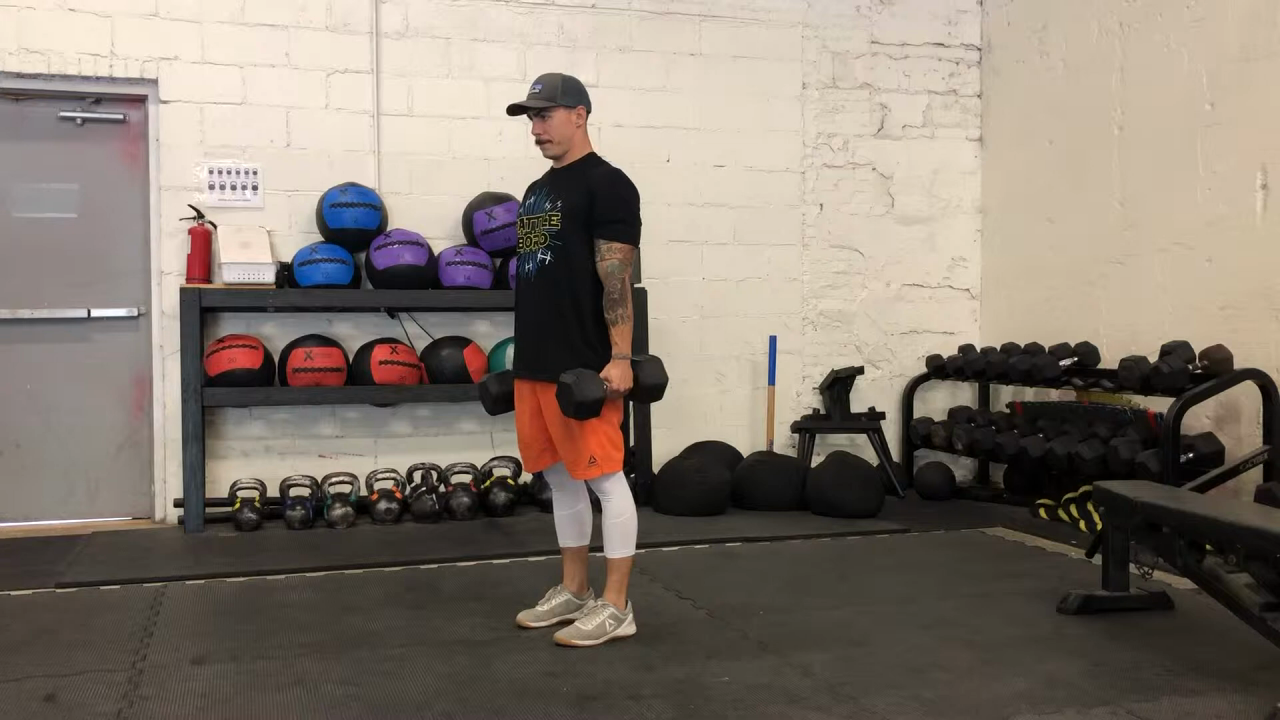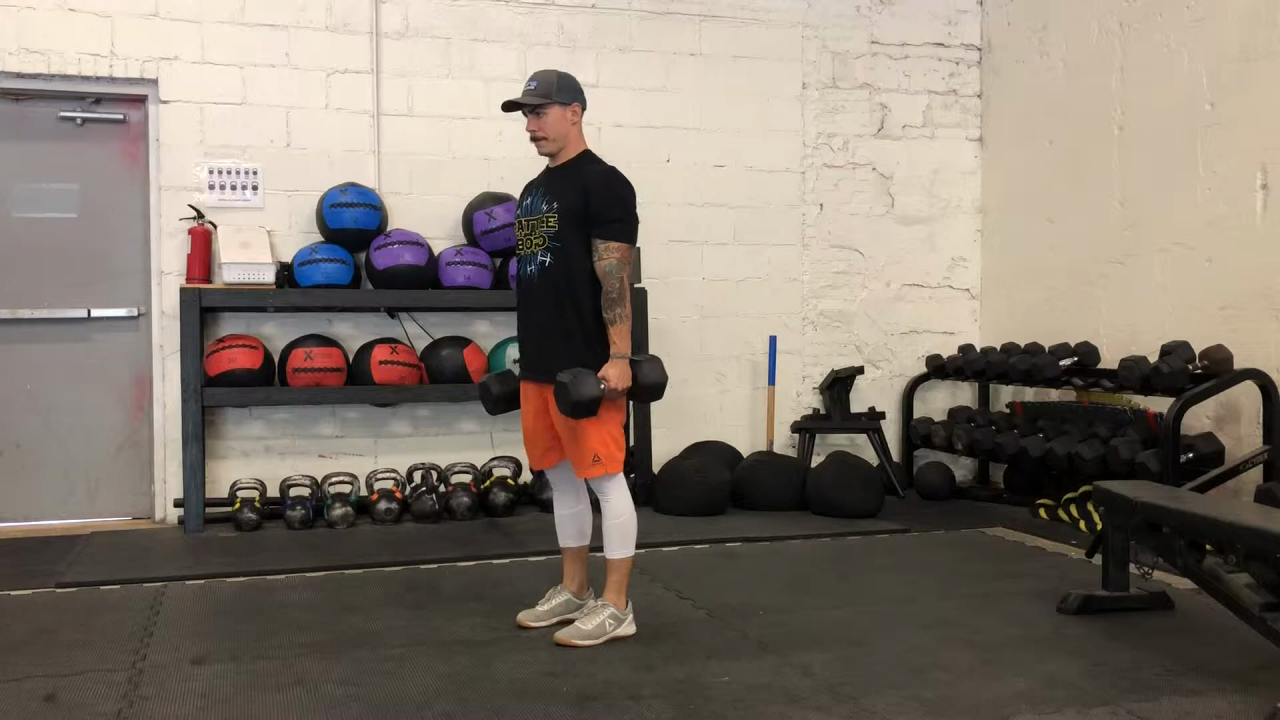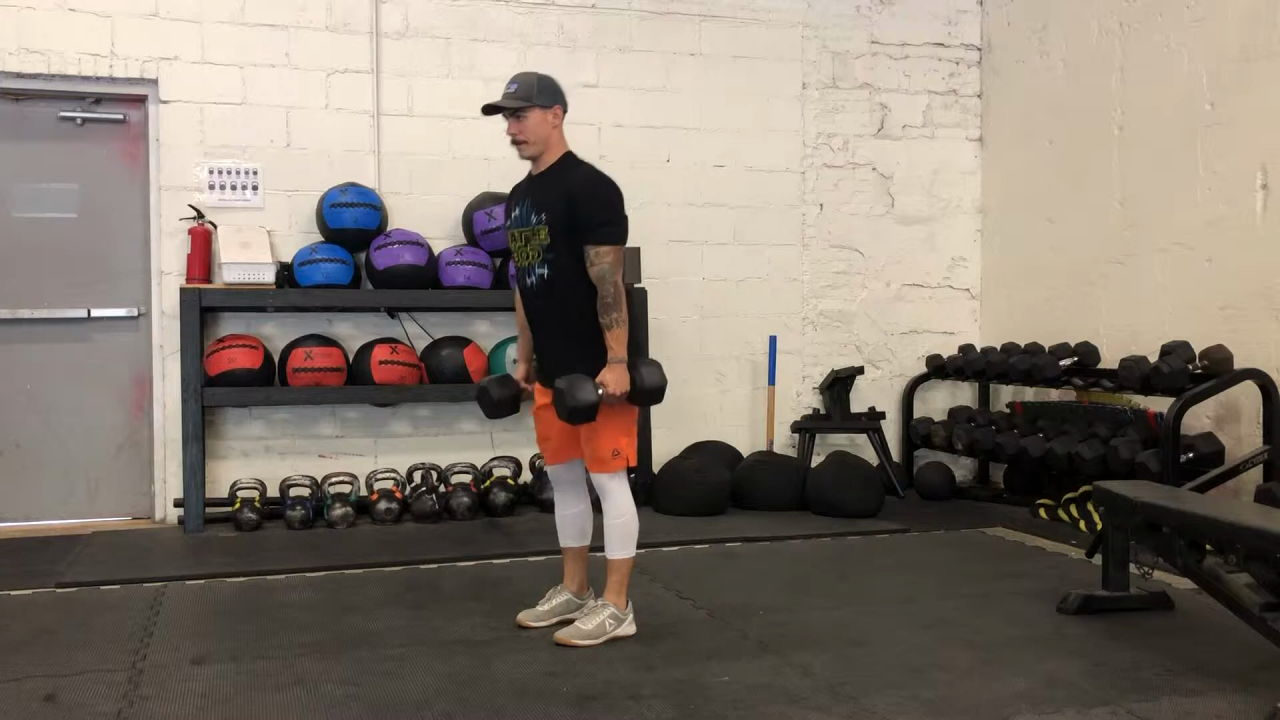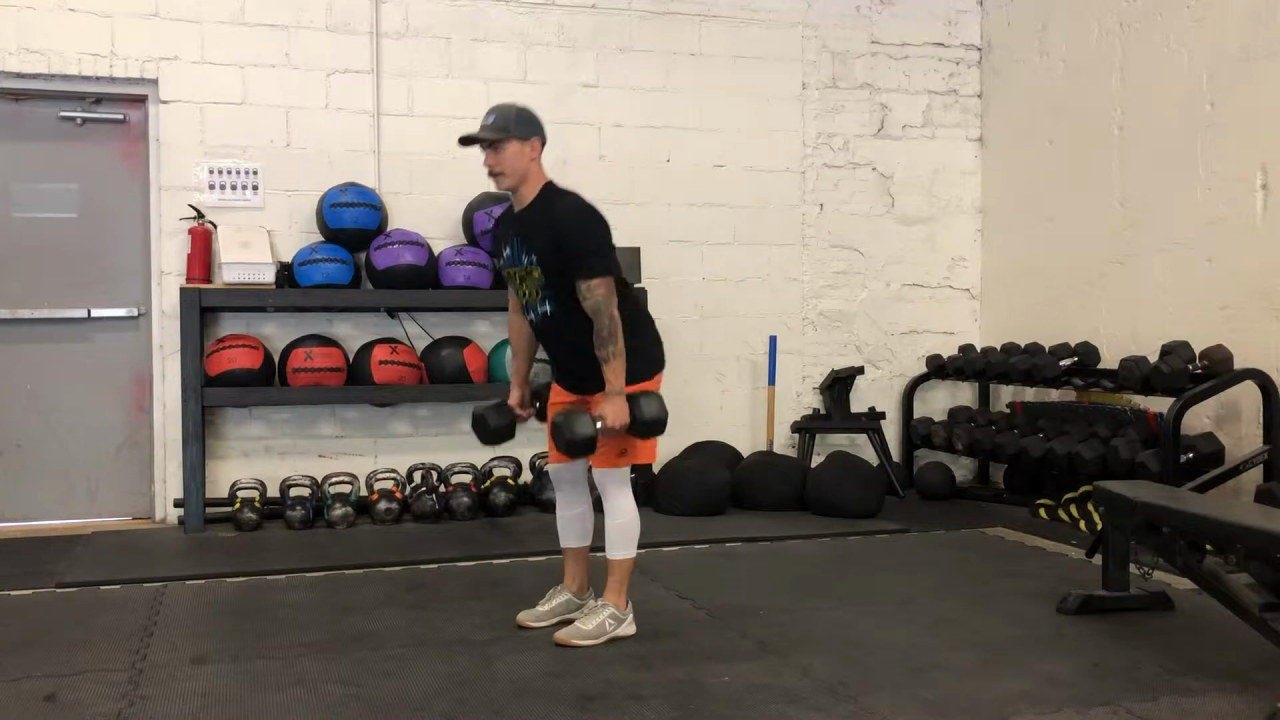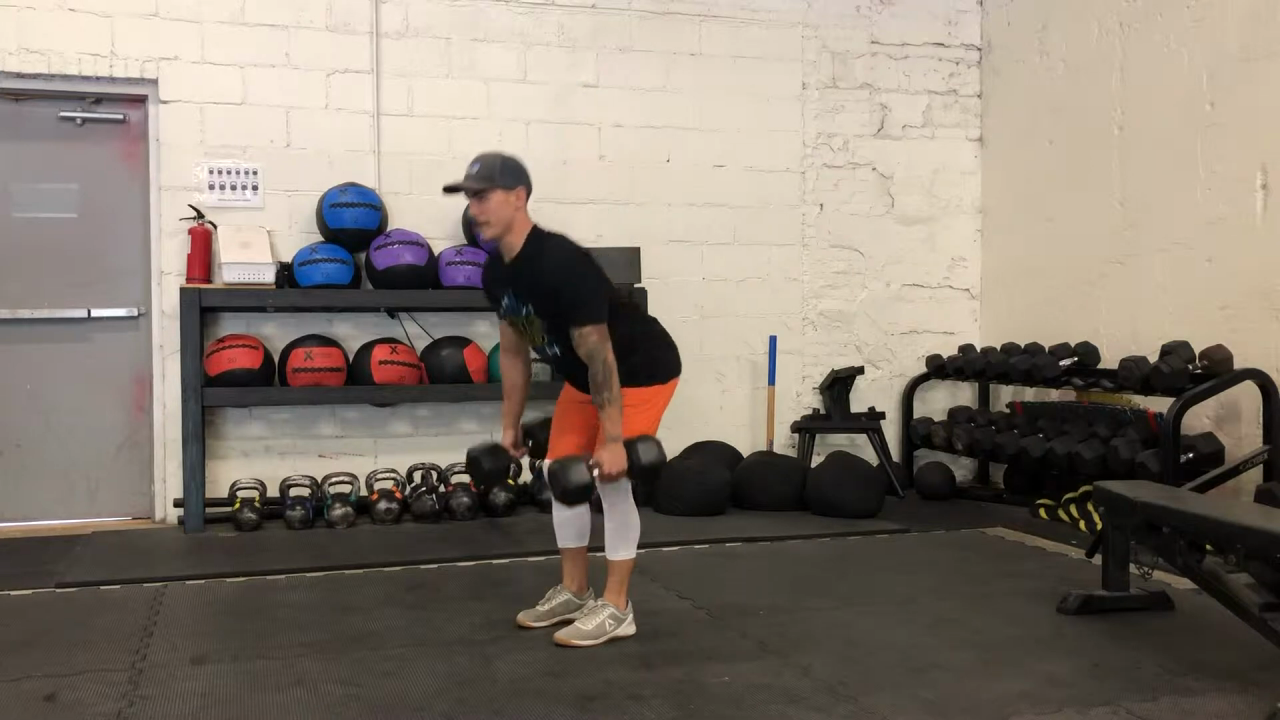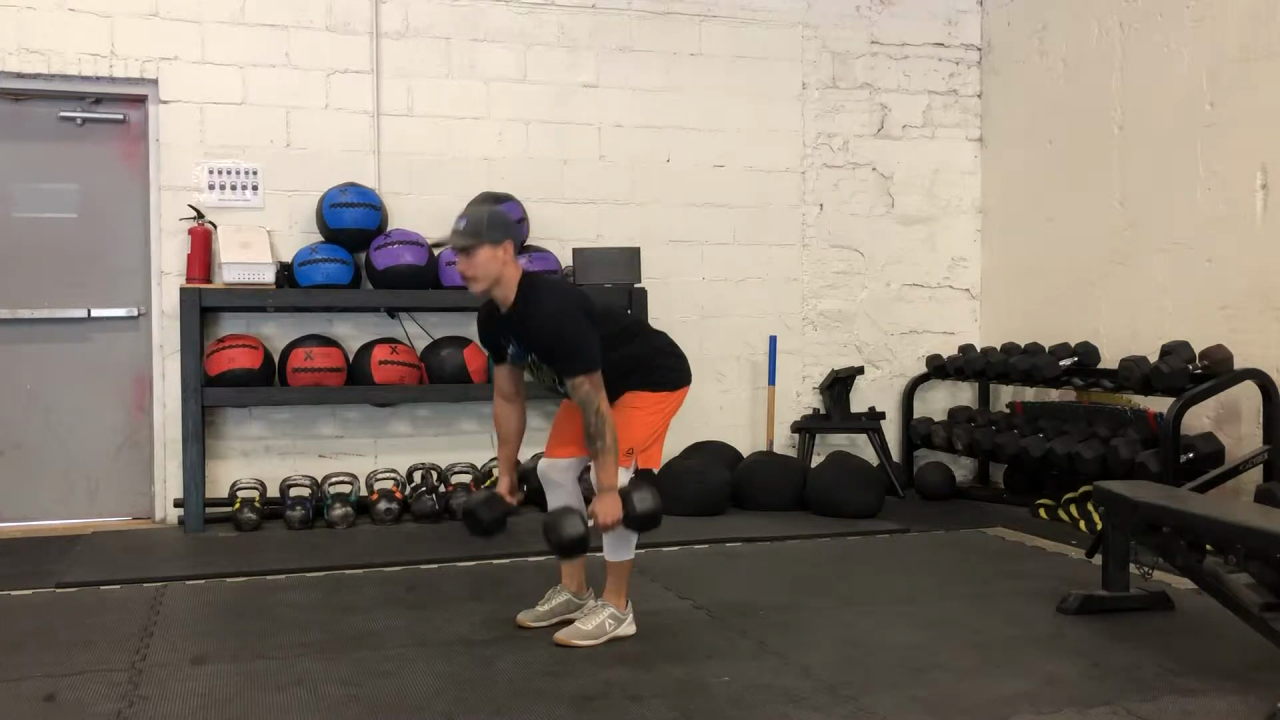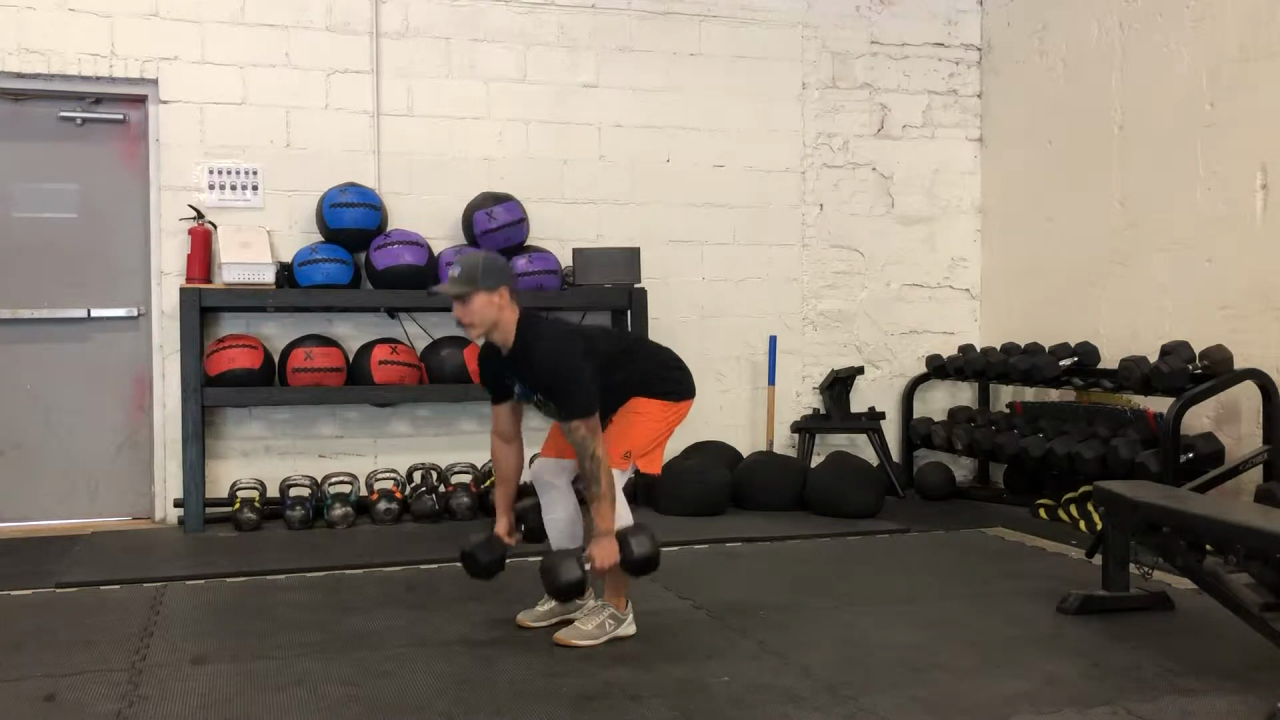
dt=0.2s
person 1, frame 1
left shoulder: (606, 185)
right shoulder: (538, 190)
left elbow: (616, 277)
left wrist: (620, 358)
right wrist: (524, 359)
left hip: (583, 366)
right hip: (535, 365)
left knee: (603, 477)
right knee: (559, 478)
left ankle: (616, 607)
right ankle: (573, 591)
person 1, frame 2
left shoulder: (602, 183)
right shoulder: (534, 190)
left elbow: (614, 277)
left wrist: (619, 357)
right wrist: (528, 359)
left hip: (587, 366)
right hip: (539, 365)
left knee: (603, 477)
right knee: (561, 477)
left ankle: (616, 607)
right ankle: (573, 591)
person 1, frame 3
left shoulder: (588, 186)
right shoulder: (520, 196)
left elbow: (609, 280)
left wrist: (617, 363)
right wrist: (525, 358)
left hip: (595, 368)
right hip: (554, 367)
left knee: (606, 475)
right knee: (564, 475)
left ankle: (616, 607)
right ankle: (573, 591)
person 1, frame 4
left shoulder: (573, 218)
right shoulder: (505, 227)
left elbow: (604, 311)
right elbow: (520, 310)
left wrist: (616, 394)
right wrist: (518, 383)
left hip: (625, 368)
right hip: (571, 373)
left knee: (609, 476)
right knee: (565, 474)
left ankle: (616, 607)
right ankle: (574, 591)
person 1, frame 5
left shoulder: (561, 263)
right shoulder: (496, 272)
left elbow: (600, 355)
right elbow: (513, 352)
left wrist: (612, 441)
right wrist: (510, 424)
left hip: (642, 368)
right hip: (584, 375)
left knee: (610, 479)
left ankle: (616, 608)
right ankle: (573, 591)
person 1, frame 6
left shoulder: (555, 310)
right shoulder: (492, 319)
left elbow: (595, 406)
right elbow: (508, 398)
left wrist: (608, 492)
right wrist: (506, 472)
left hip: (653, 376)
right hip: (597, 382)
left knee: (612, 478)
right knee: (555, 469)
left ankle: (616, 608)
right ankle: (573, 591)
person 1, frame 7
left shoulder: (553, 351)
right shoulder: (494, 358)
left elbow: (591, 450)
right elbow: (506, 438)
left wrist: (604, 536)
right wrist: (504, 512)
left hip: (659, 388)
right hip: (604, 394)
left knee: (607, 477)
right knee: (547, 472)
left ankle: (615, 608)
right ankle: (572, 594)
